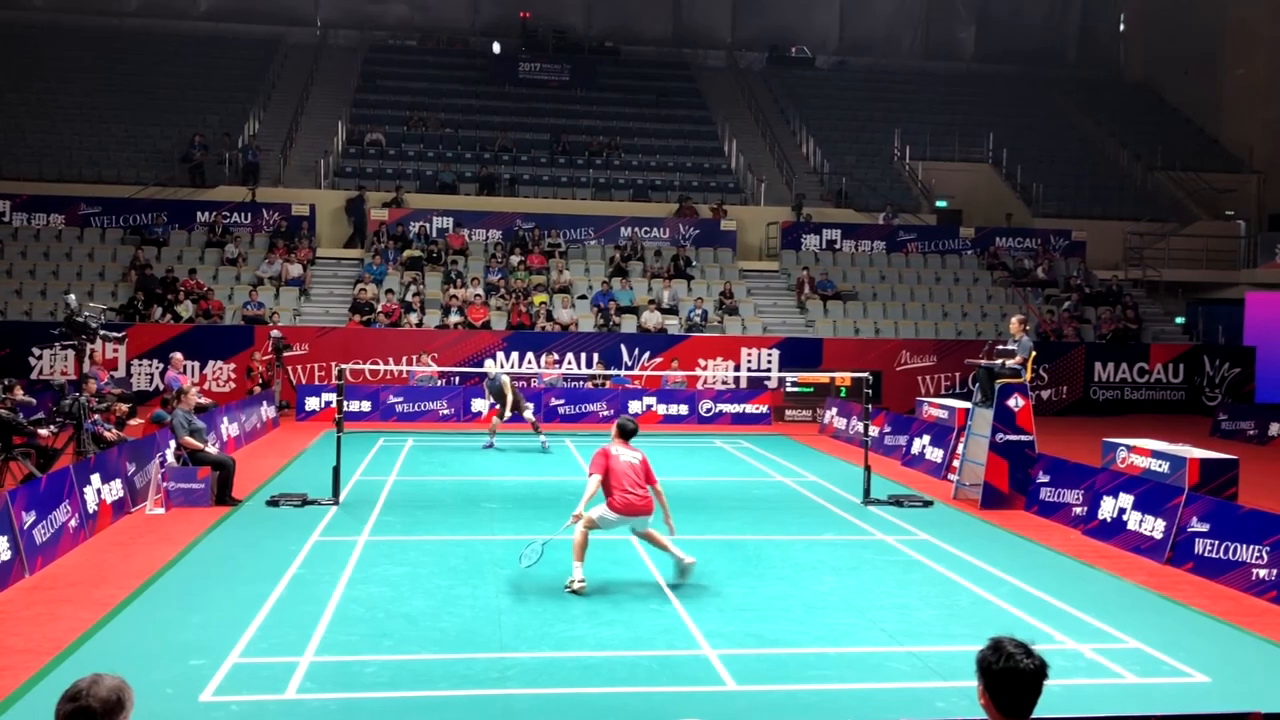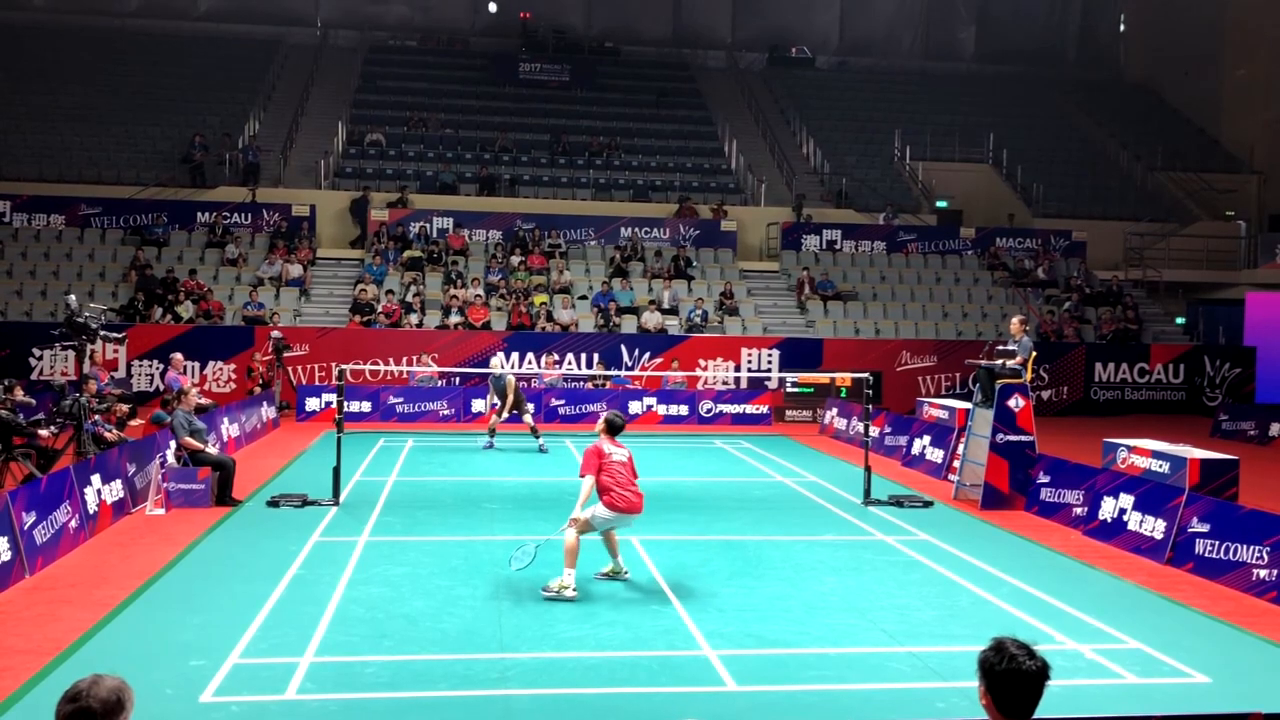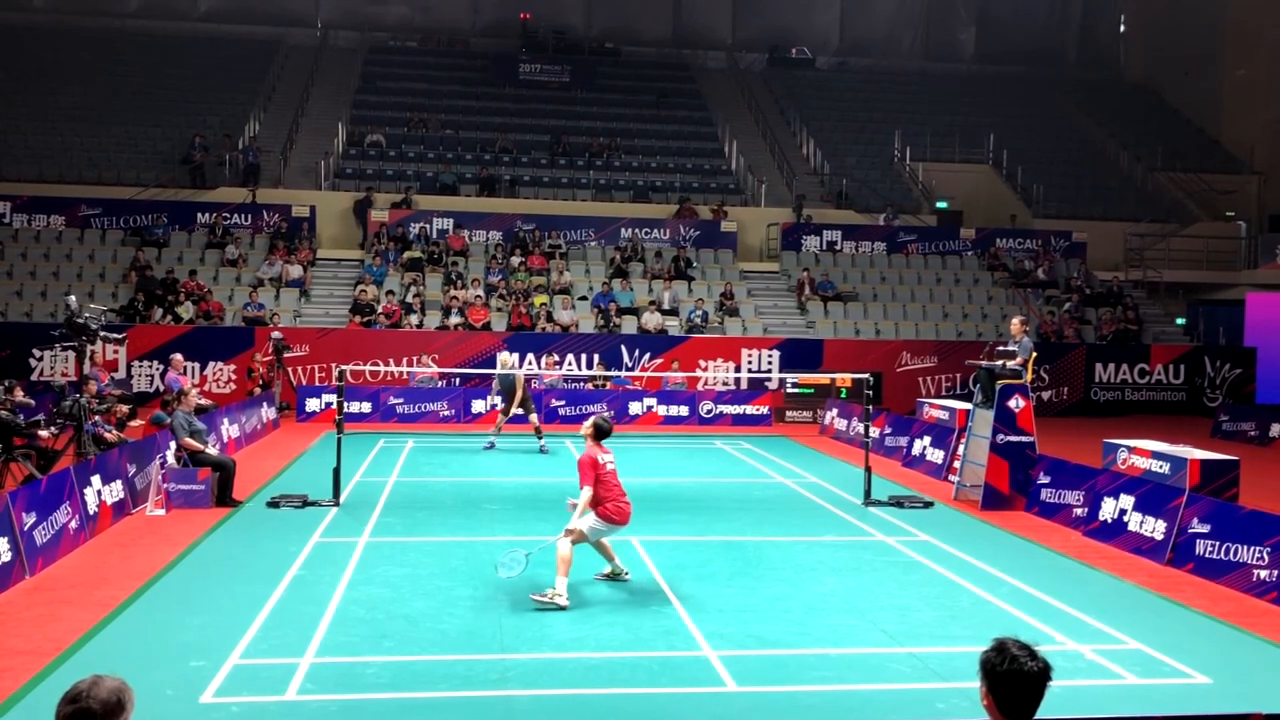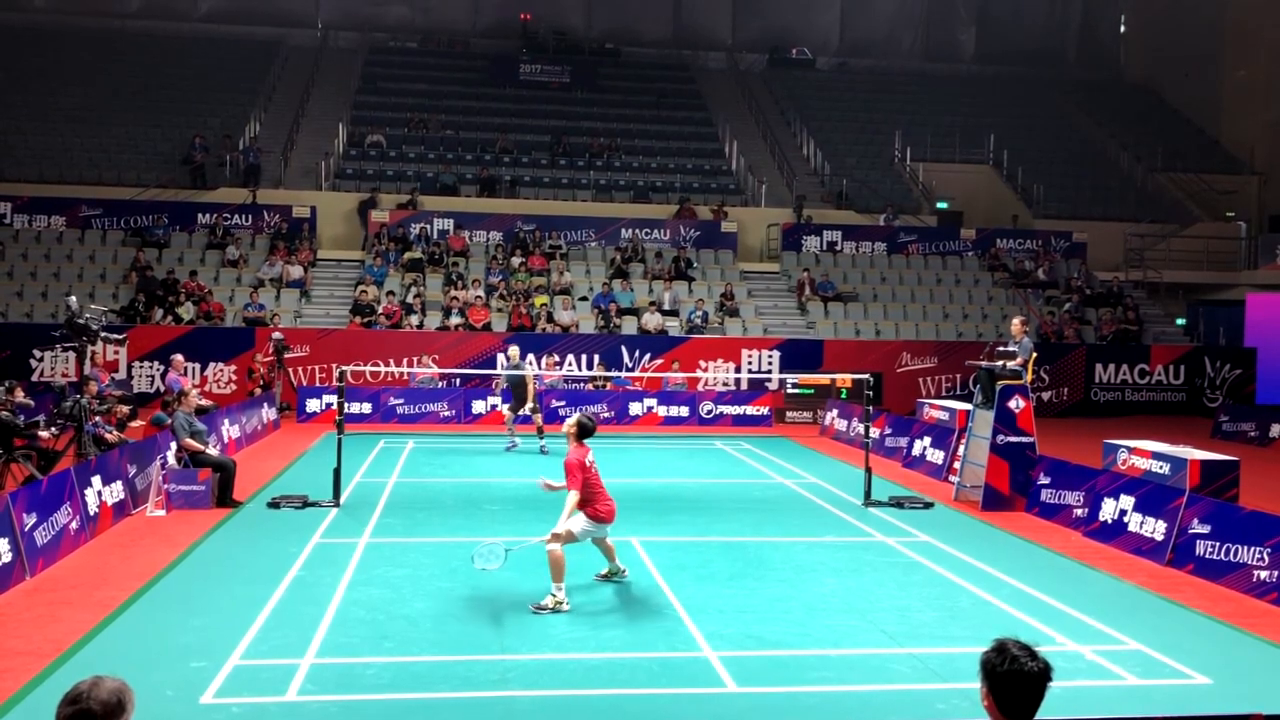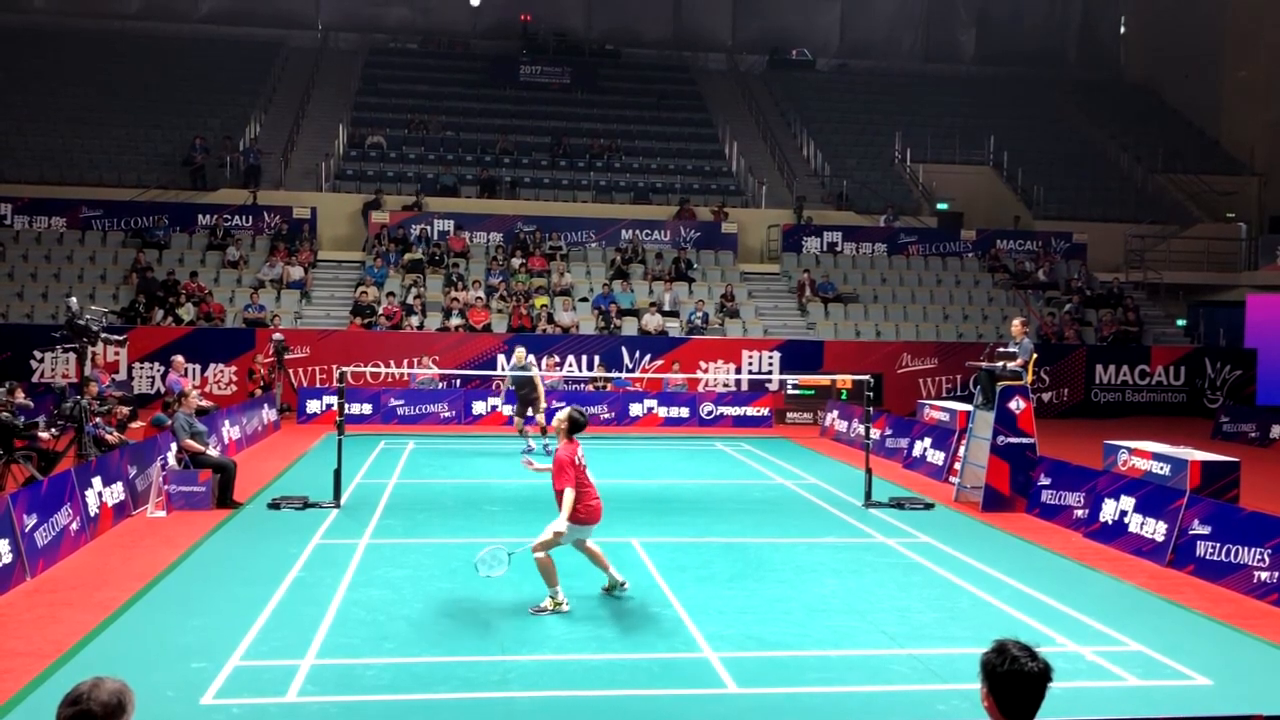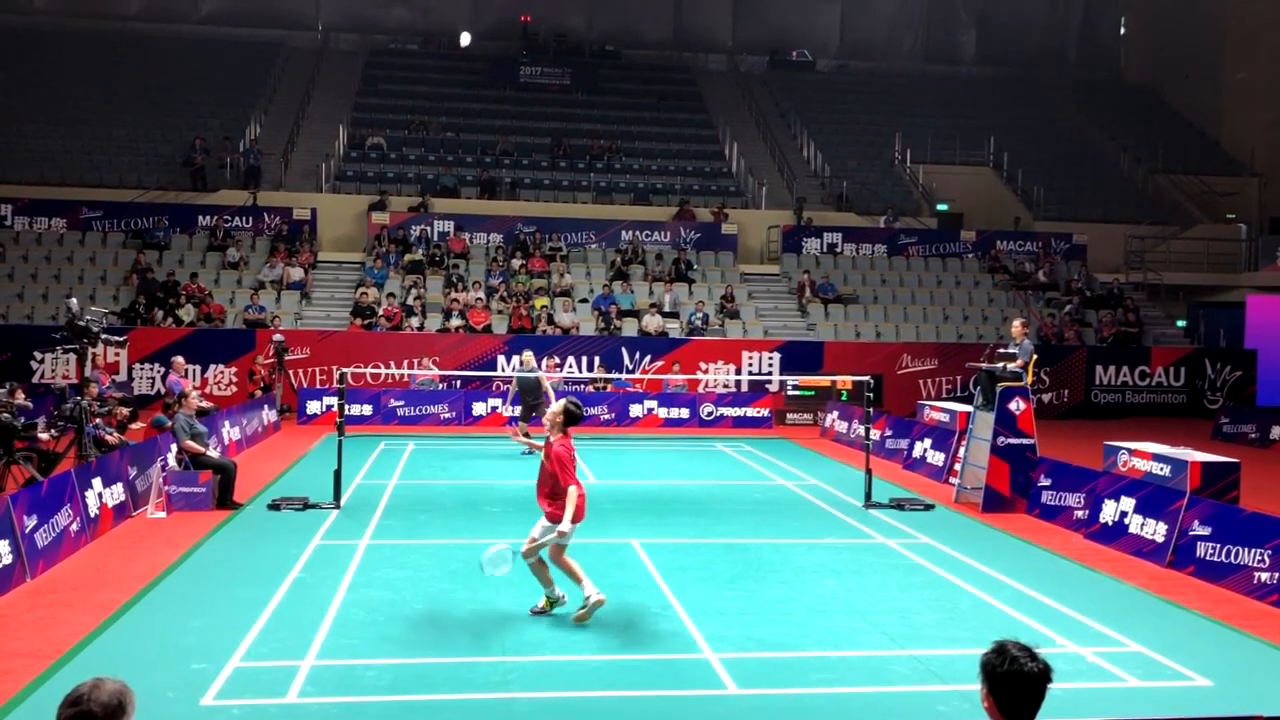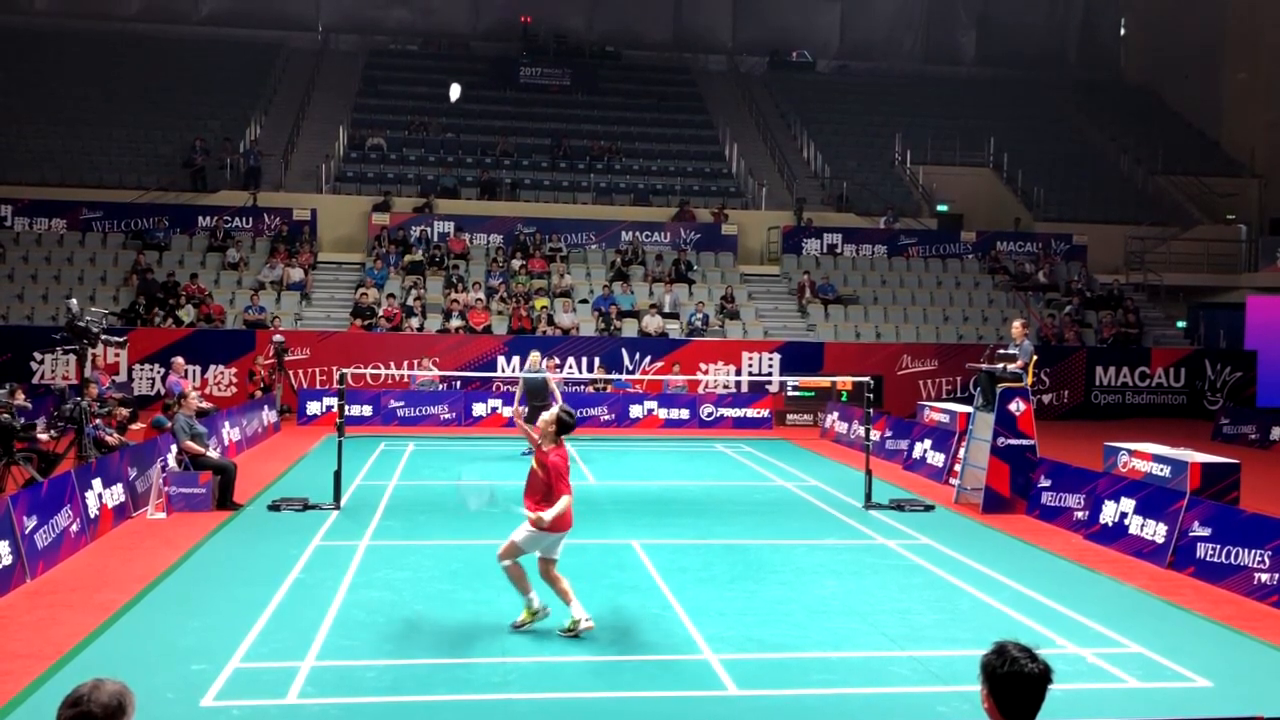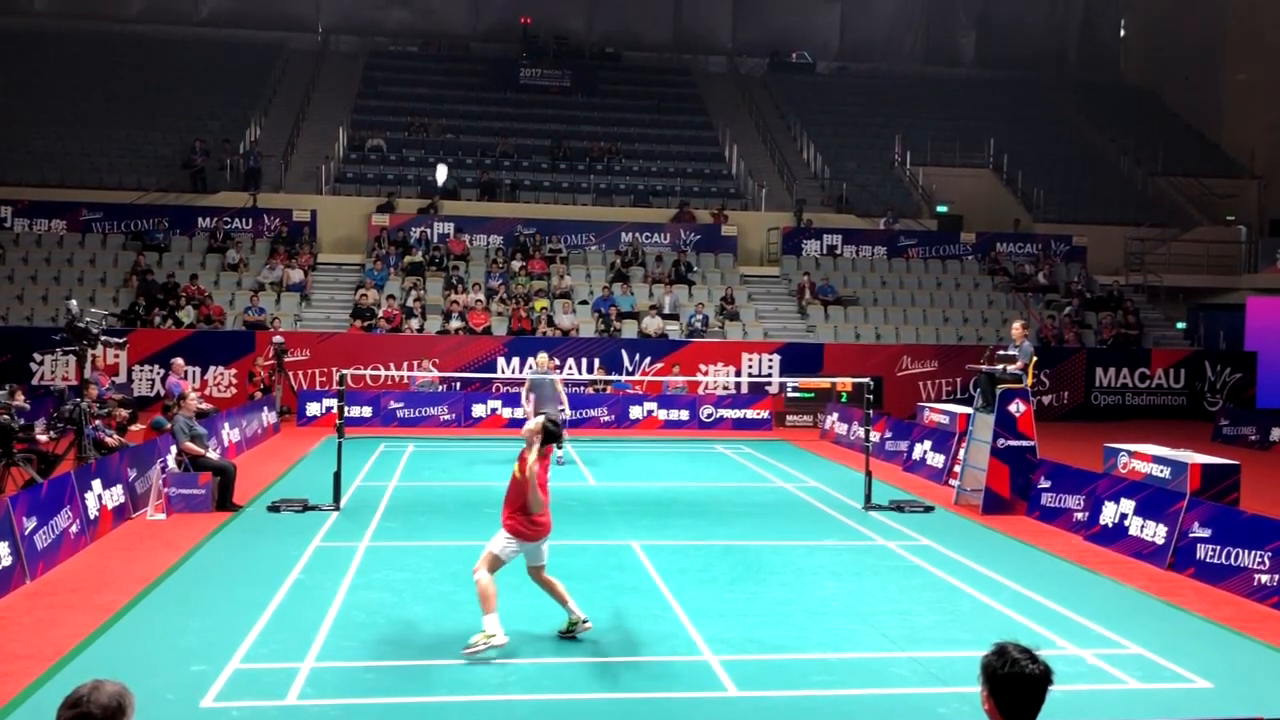
dt=0.5s
person 1, frame 1
left shoulder: (605, 451)
right shoulder: (639, 455)
left elbow: (596, 480)
right elbow: (657, 488)
left wrist: (581, 506)
right wrist: (667, 516)
left hip: (620, 506)
right hip: (645, 507)
left knee: (582, 526)
right knee: (641, 531)
left ankle: (577, 578)
right ankle: (681, 557)
person 1, frame 2
left shoulder: (595, 449)
right shoulder: (625, 450)
left elbow: (589, 481)
left wrist: (577, 509)
left hip: (616, 504)
right hip: (636, 505)
left knee: (573, 530)
right knee: (604, 526)
left ankle: (567, 584)
right ankle: (618, 569)
person 1, frame 3
left shoulder: (587, 457)
right shoulder: (606, 453)
left elbow: (588, 492)
left wrist: (574, 520)
right wrist: (581, 504)
left hip: (609, 514)
right hip: (623, 511)
left knee: (565, 540)
right knee: (590, 533)
left ankle: (559, 593)
right ankle: (618, 570)
person 1, frame 4
left shoulder: (573, 458)
right shoulder: (584, 450)
left elbow: (575, 494)
left wrist: (561, 524)
right wrist: (557, 486)
left hip: (595, 513)
right hip: (606, 508)
left knee: (553, 542)
right knee: (598, 537)
left ankle: (558, 598)
right ankle: (616, 569)
person 1, frame 5
left shoulder: (563, 455)
right shoulder: (573, 445)
left elbow: (569, 490)
left wrist: (562, 521)
right wrist: (541, 467)
left hip: (580, 514)
right hip: (592, 507)
left knee: (539, 548)
right knee: (581, 543)
left ankle: (557, 600)
right ankle: (615, 580)
person 1, frame 6
left shoulder: (560, 450)
right shoulder: (556, 437)
left elbow: (571, 488)
left wrist: (566, 521)
right wrist: (525, 441)
left hip: (559, 511)
right hip: (562, 510)
left knee: (529, 552)
right knee: (557, 556)
left ankle: (553, 596)
right ankle: (590, 593)
person 1, frame 7
left shoulder: (554, 460)
right shoulder: (548, 444)
left elbow: (567, 498)
right elbow: (538, 444)
left wrist: (550, 514)
right wrist: (523, 427)
left hip: (545, 521)
right hip: (556, 522)
left knee: (505, 556)
right knee: (548, 572)
left ankle: (533, 607)
right ankle: (580, 617)
person 1, frame 8
left shoulder: (533, 467)
right shoulder: (539, 450)
left elbow: (538, 507)
left wrist: (532, 478)
left hip: (520, 529)
right hip: (538, 527)
left knee: (482, 570)
right knee: (538, 575)
left ankle: (492, 631)
right ankle: (577, 618)
